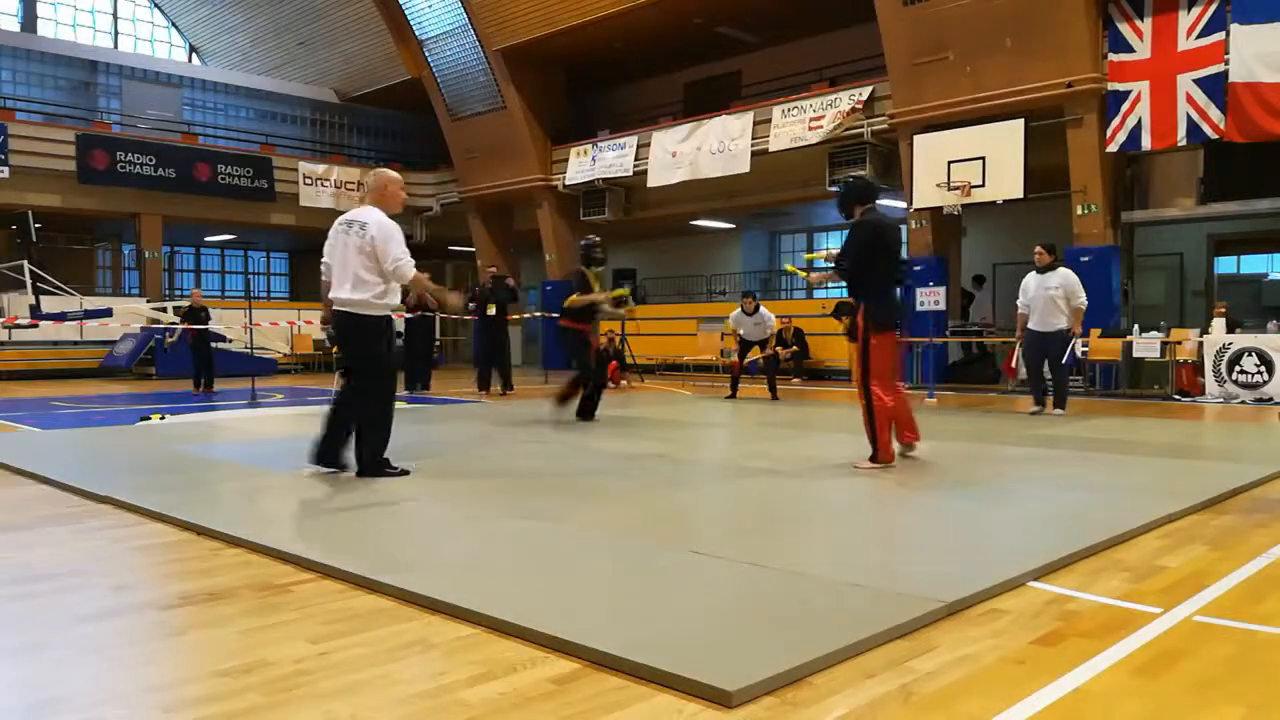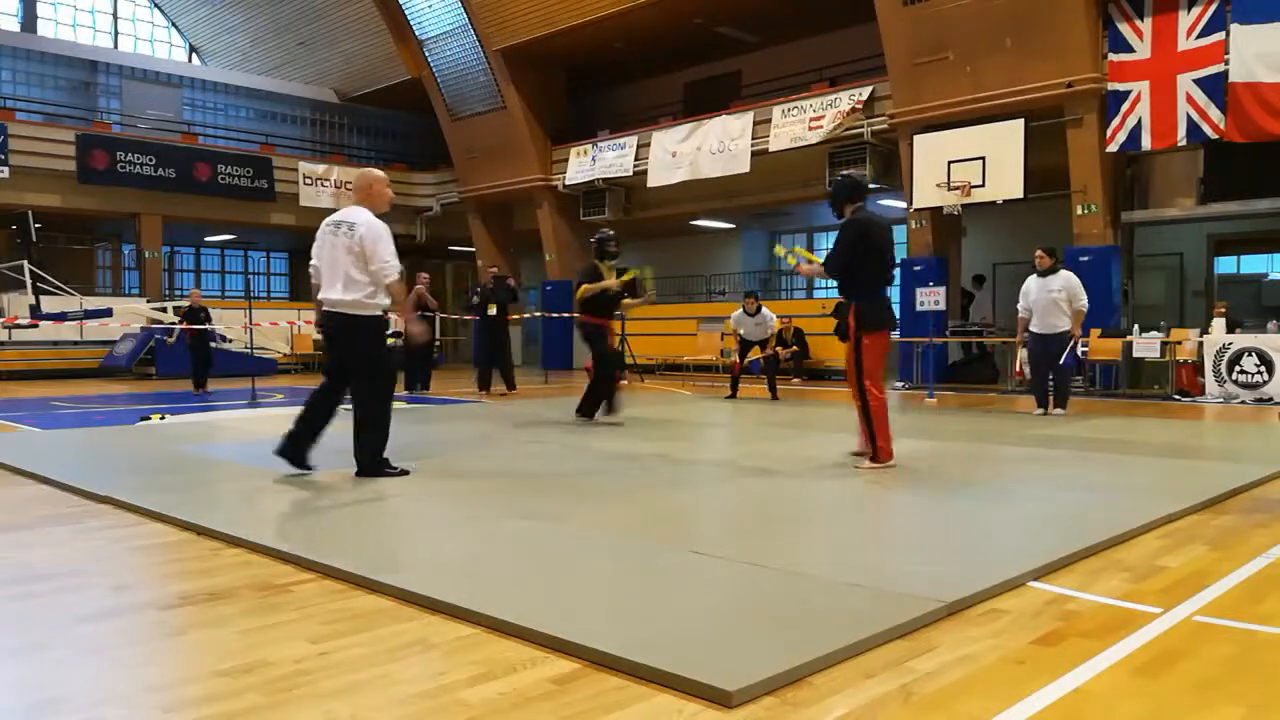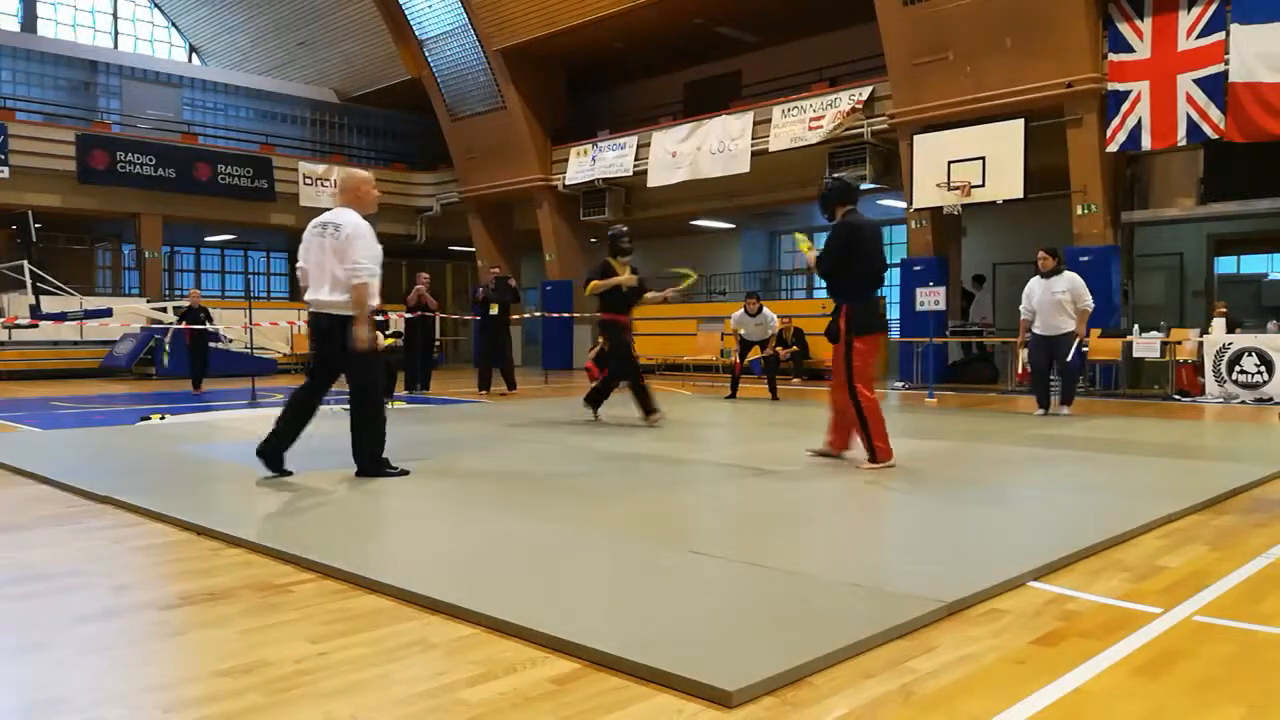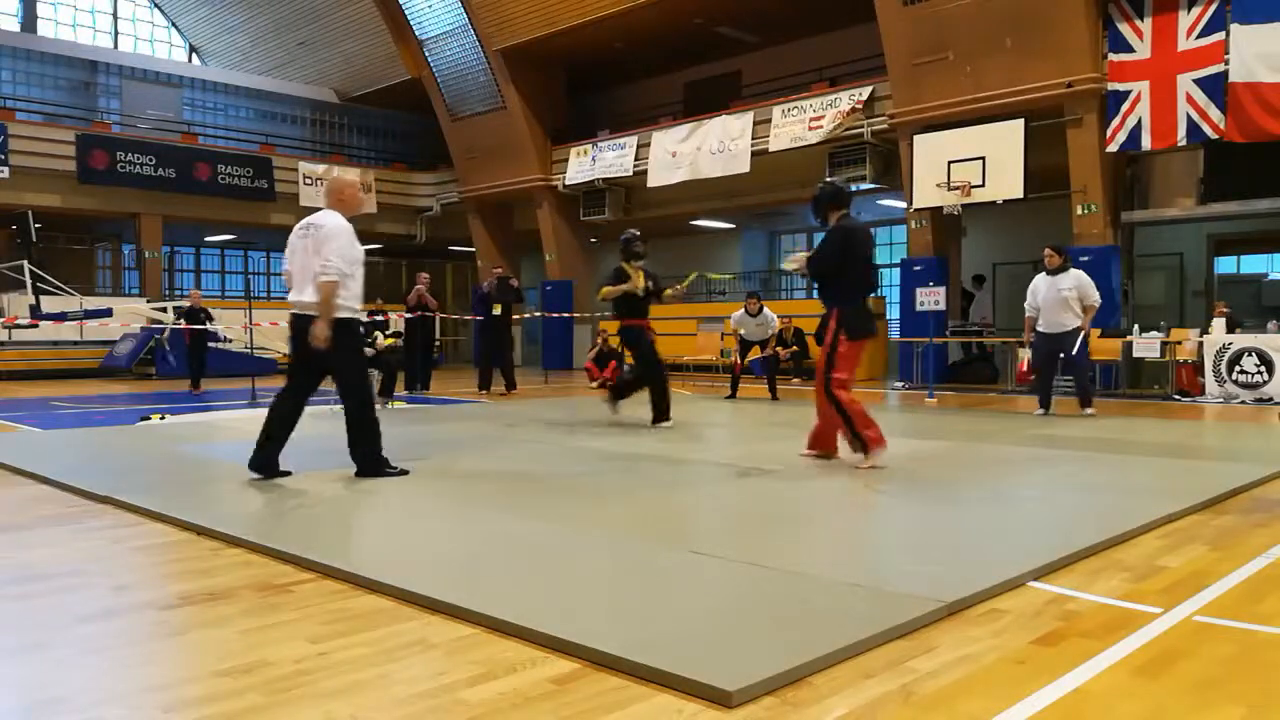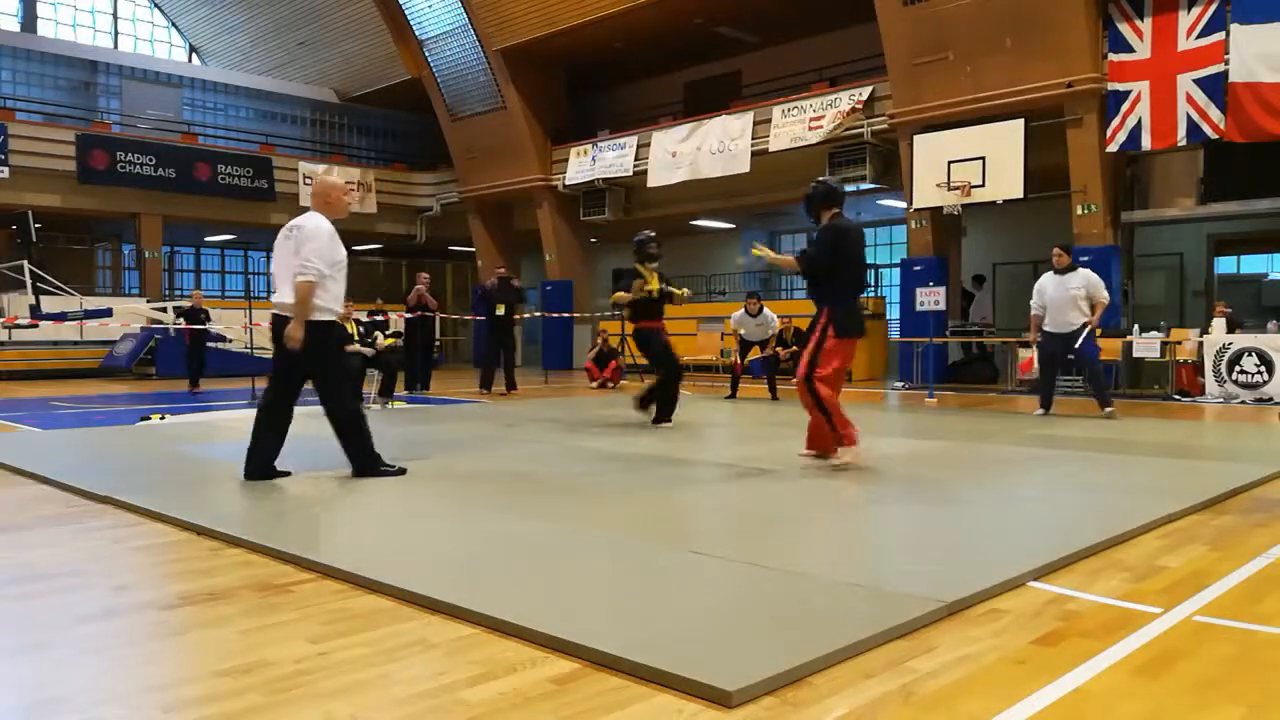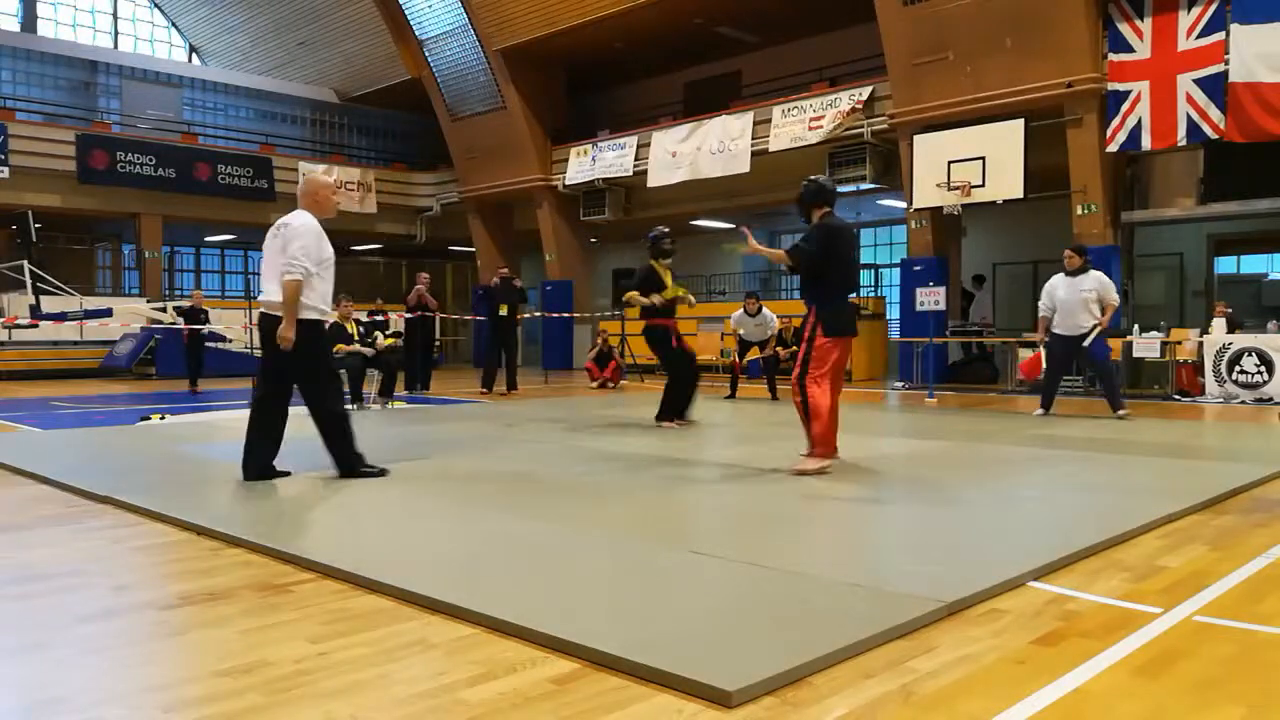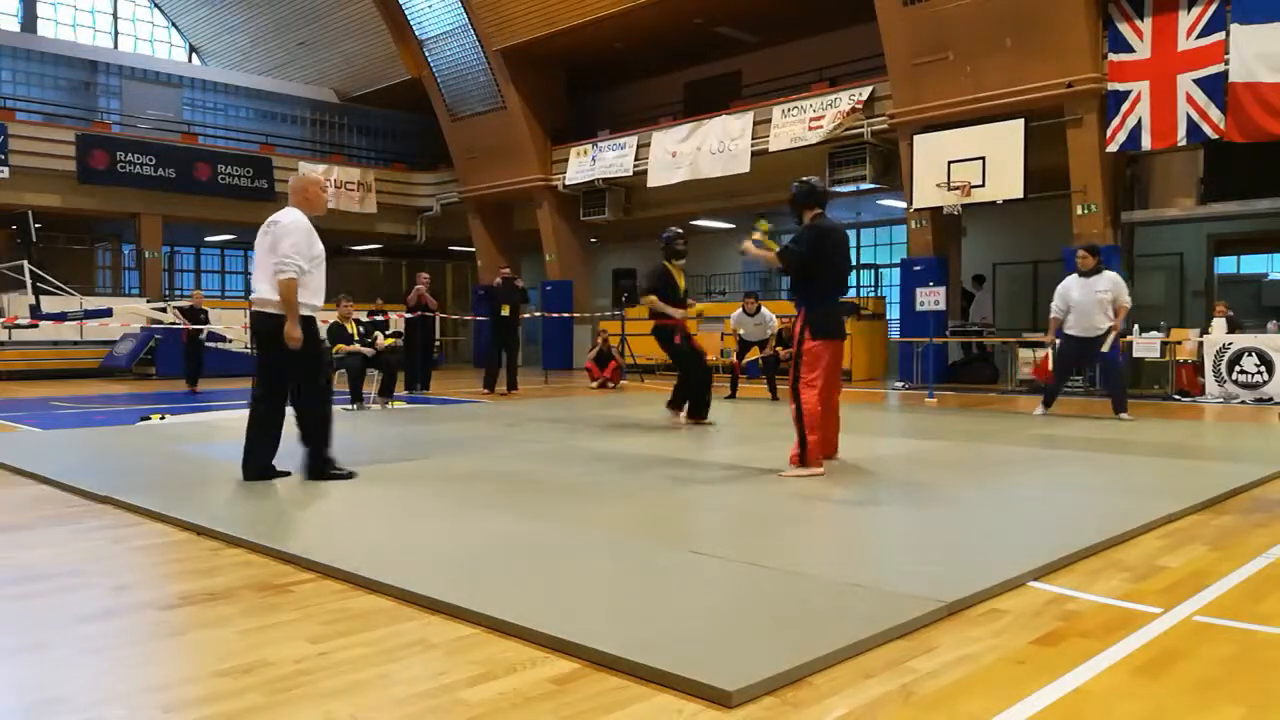
dt=0.1s
person 1, frame 1
left shoulder: (342, 222)
right shoulder: (384, 226)
left elbow: (327, 270)
right elbow: (404, 273)
left wrist: (327, 308)
right wrist: (440, 294)
left hip: (344, 314)
right hip: (369, 319)
left knee: (355, 386)
right knee: (378, 389)
left ankle: (328, 450)
right ankle: (371, 461)
person 1, frame 2
left shoulder: (330, 223)
right shoulder: (372, 225)
left elbow: (316, 272)
right elbow: (390, 277)
left wrist: (320, 310)
right wrist: (410, 317)
left hip: (333, 316)
right hip: (361, 319)
left knee: (334, 384)
right knee: (374, 391)
left ankle: (295, 445)
right ankle: (370, 461)
person 1, frame 3
left shoulder: (316, 224)
right shoulder: (357, 226)
left elbow: (304, 274)
right elbow: (360, 278)
right wrist: (363, 323)
left hip: (321, 316)
right hip: (347, 320)
left knee: (315, 385)
right knee: (368, 390)
left ankle: (273, 449)
right ankle: (372, 461)
person 1, frame 4
left shoulder: (305, 226)
right shoulder: (338, 226)
left elbow: (291, 275)
right elbow: (328, 277)
right wrist: (323, 321)
left hip: (304, 320)
right hip: (332, 322)
left knee: (296, 390)
right knee: (357, 392)
left ankle: (263, 458)
right ankle: (370, 462)
person 1, frame 5
left shoulder: (291, 228)
right shoulder: (320, 228)
right elbow: (306, 277)
right wrist: (299, 322)
left hip: (284, 319)
right hip: (313, 323)
left knee: (280, 393)
right knee: (339, 394)
left ankle: (259, 463)
right ankle: (365, 460)
person 1, frame 6
left shoulder: (281, 225)
right shoulder: (306, 226)
right elbow: (293, 276)
right wrist: (290, 321)
left hip: (272, 318)
right hip: (298, 323)
left knee: (272, 393)
right knee: (324, 392)
left ankle: (257, 463)
right ankle: (349, 461)
person 1, frame 7
left shoulder: (273, 222)
right shoulder: (296, 223)
right elbow: (287, 275)
right wrist: (293, 321)
left hip: (264, 316)
right hip: (289, 320)
left knee: (269, 392)
right knee: (314, 390)
left ankle: (257, 464)
right ankle: (319, 462)
person 2, frame 1
left shoulder: (864, 226)
right shoulder: (889, 225)
left elbow: (846, 270)
left wrist: (819, 278)
right wrist: (841, 256)
left hip: (872, 310)
right hip: (888, 306)
left knee: (873, 383)
right knee: (887, 379)
left ankle: (882, 454)
right ankle: (907, 438)
person 2, frame 2
left shoulder: (854, 225)
right shoulder: (879, 224)
left elbow: (834, 269)
left wrist: (809, 269)
right wrist: (829, 262)
left hip: (863, 311)
right hip: (878, 308)
left knee: (864, 383)
right knee: (870, 379)
left ankle: (880, 453)
right ankle: (874, 444)
person 2, frame 3
left shoulder: (844, 227)
right shoulder: (870, 227)
left elbow: (826, 268)
left wrist: (813, 259)
right wrist: (824, 259)
left hip: (853, 313)
right hip: (868, 310)
left knee: (855, 384)
right knee: (841, 381)
left ankle: (880, 453)
right ankle: (837, 442)
person 2, frame 4
left shoulder: (839, 232)
right shoulder: (861, 230)
left elbow: (815, 268)
left wrist: (801, 263)
right wrist: (811, 261)
left hip: (844, 318)
right hip: (856, 314)
left knee: (831, 383)
right knee: (826, 382)
left ankle: (871, 442)
right ankle: (823, 444)
person 2, frame 5
left shoulder: (832, 231)
right shoulder: (852, 230)
left elbow: (803, 265)
left wrist: (771, 257)
left hip: (836, 316)
right hip: (847, 312)
left knee: (811, 378)
right knee: (828, 382)
left ankle: (844, 439)
right ankle: (824, 444)
person 2, frame 6
left shoulder: (824, 229)
right shoulder: (845, 229)
left elbow: (792, 258)
left wrist: (757, 248)
left hip: (825, 315)
right hip: (842, 314)
left knee: (808, 381)
right knee: (829, 382)
left ankle: (819, 452)
right ankle: (825, 445)
person 2, frame 7
left shoulder: (814, 230)
right shoulder: (836, 231)
left elbow: (783, 260)
left wrist: (751, 250)
left hip: (814, 318)
right hip: (831, 315)
left knee: (804, 386)
right knee: (826, 386)
left ankle: (808, 459)
right ankle: (826, 446)
person 3, frame 1
left shoulder: (595, 279)
right shoulder: (577, 276)
right elbow: (569, 300)
right wrist: (594, 297)
left hip: (587, 332)
right hip: (572, 331)
left knee: (598, 374)
right knee: (588, 372)
left ankle: (585, 413)
right ankle: (562, 397)
person 3, frame 2
left shoulder: (614, 273)
right shoulder: (590, 270)
left elbow: (620, 304)
right elbow: (580, 292)
left wrist: (642, 301)
right wrist: (604, 284)
left hip: (604, 327)
right hip: (591, 326)
left knee: (603, 370)
right knee: (612, 362)
left ankle: (585, 411)
right ankle: (610, 409)
person 3, frame 3
left shoulder: (632, 271)
right shoulder: (604, 267)
left elbow: (642, 297)
right elbow: (590, 288)
left wrist: (662, 296)
right wrist: (615, 280)
left hip: (623, 324)
right hip: (610, 324)
left knee: (615, 369)
right knee: (630, 366)
left ankle: (592, 401)
right ankle: (649, 412)
person 3, frame 4
left shoulder: (646, 274)
right shoulder: (619, 273)
left elbow: (661, 295)
right elbow: (603, 294)
left wrist: (675, 292)
right wrist: (625, 287)
left hip: (644, 328)
right hip: (630, 330)
left knee: (645, 372)
right knee: (656, 370)
left ankle: (615, 393)
right ankle: (660, 418)
person 3, frame 5
left shoulder: (658, 275)
right shoulder: (632, 275)
left elbow: (672, 297)
right elbow: (616, 298)
left wrist: (681, 293)
right wrist: (632, 295)
left hip: (658, 330)
right hip: (644, 332)
left knee: (672, 371)
right knee: (671, 371)
left ankle: (643, 402)
right ankle: (661, 419)
person 3, frame 6
left shoulder: (669, 272)
right shoulder: (646, 272)
right elbow: (630, 296)
left wrist: (687, 298)
right wrist: (647, 301)
left hip: (670, 328)
right hip: (656, 329)
left knee: (690, 368)
right knee: (679, 371)
left ankle: (679, 414)
right ankle: (664, 417)
person 3, frame 7
left shoulder: (680, 273)
right shoulder: (658, 272)
right elbow: (646, 298)
left wrist: (693, 306)
right wrist: (671, 311)
left hip: (681, 328)
right hip: (665, 329)
left knee: (703, 369)
right knee: (689, 367)
left ankle: (697, 415)
right ankle: (675, 408)
person 4, frame 1
left shoulder: (1065, 275)
right shoulder: (1029, 278)
left elbow: (1079, 302)
right elbow: (1023, 307)
left wrist: (1077, 325)
right wrist: (1019, 329)
left hip: (1060, 331)
right hip: (1034, 331)
left knee: (1059, 370)
right knee: (1032, 367)
left ankle: (1059, 406)
right ankle: (1038, 403)
person 4, frame 2
left shoulder: (1067, 278)
right shoulder: (1030, 282)
left elbow: (1081, 304)
right elbow: (1024, 311)
left wrist: (1077, 327)
right wrist: (1020, 334)
left hip: (1063, 333)
right hip: (1037, 334)
left knee: (1061, 371)
right knee: (1037, 371)
left ankle: (1059, 405)
right ankle: (1042, 405)
person 4, frame 3
left shoulder: (1071, 279)
right shoulder: (1032, 284)
left elbow: (1085, 304)
right elbow: (1026, 312)
left wrist: (1081, 326)
right wrist: (1021, 335)
left hip: (1067, 334)
right hip: (1039, 336)
left knee: (1069, 370)
right knee: (1038, 372)
left ankle: (1065, 404)
right ankle: (1043, 406)
person 4, frame 4
left shoulder: (1077, 276)
right shoulder: (1038, 281)
left elbow: (1093, 299)
right elbow: (1031, 309)
left wrist: (1087, 320)
right wrist: (1027, 332)
left hip: (1073, 331)
right hip: (1045, 333)
left knee: (1080, 368)
right knee: (1042, 371)
left ankle: (1086, 405)
right ankle: (1043, 406)
person 4, frame 5
left shoulder: (1086, 276)
right shoulder: (1045, 280)
left elbow: (1102, 297)
right elbow: (1037, 308)
left wrist: (1096, 316)
right wrist: (1033, 331)
left hip: (1080, 330)
right hip: (1051, 333)
left knee: (1093, 366)
right knee: (1047, 371)
left ankle: (1106, 405)
right ankle: (1044, 406)
person 4, frame 6
left shoulder: (1097, 278)
right shoulder: (1055, 282)
left elbow: (1112, 299)
right elbow: (1045, 309)
left wrist: (1105, 317)
right wrist: (1041, 332)
left hip: (1090, 333)
right hip: (1061, 335)
left knee: (1103, 368)
right knee: (1052, 372)
left ankle: (1118, 407)
right ankle: (1044, 407)
person 4, frame 7
left shoulder: (1111, 278)
right shoulder: (1069, 283)
left elbow: (1124, 301)
right elbow: (1058, 310)
left wrist: (1119, 320)
right wrist: (1051, 334)
left hip: (1103, 335)
right hip: (1073, 336)
left knee: (1114, 371)
right knee: (1060, 372)
left ankle: (1121, 410)
right ankle: (1045, 405)
